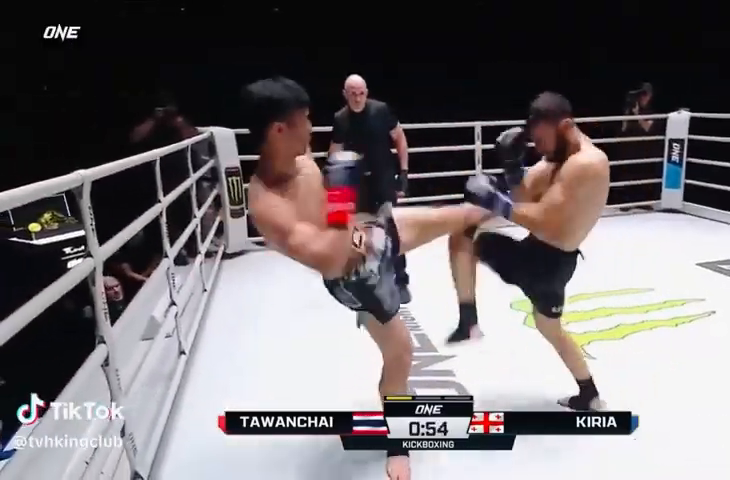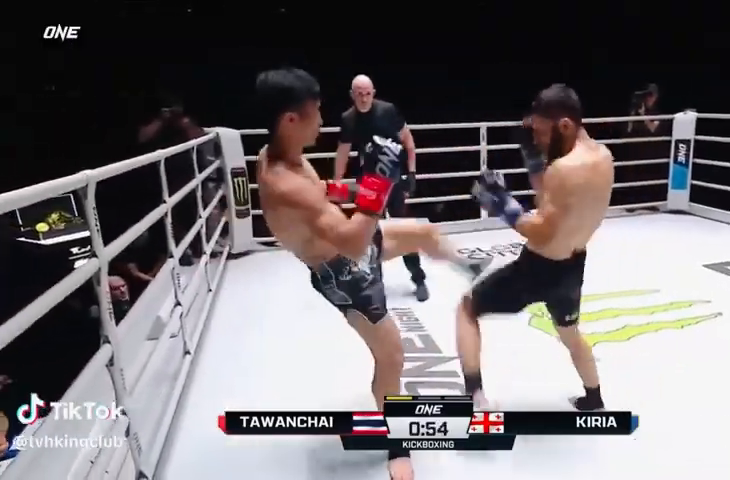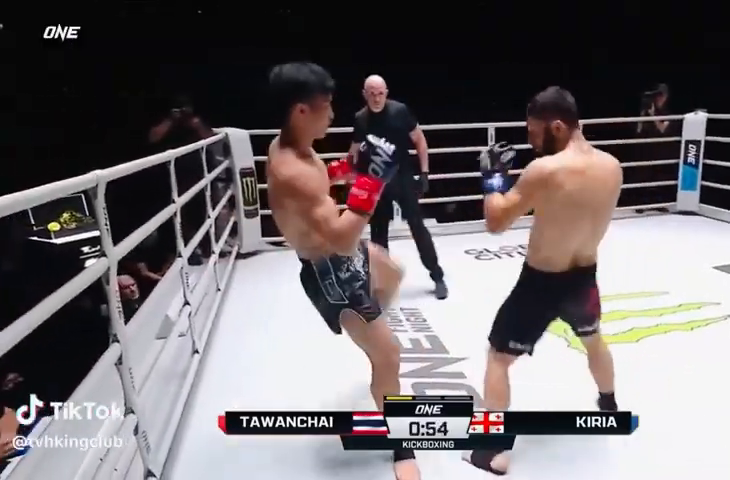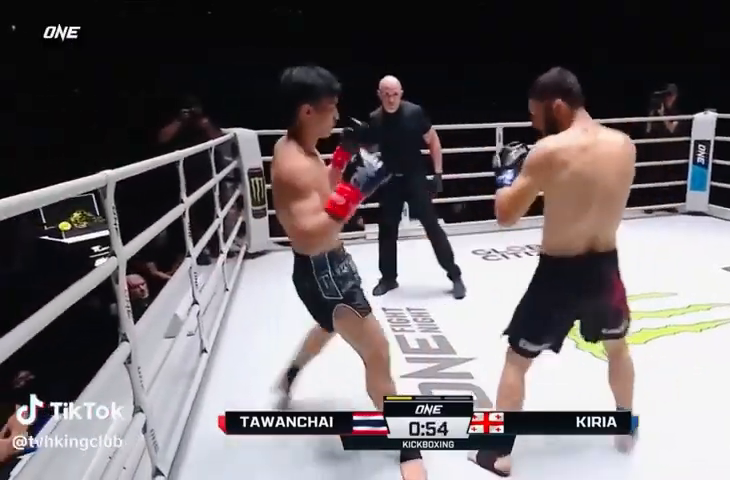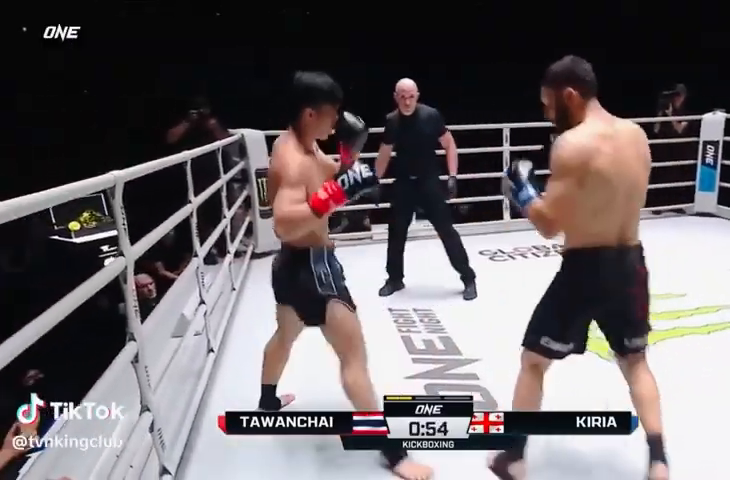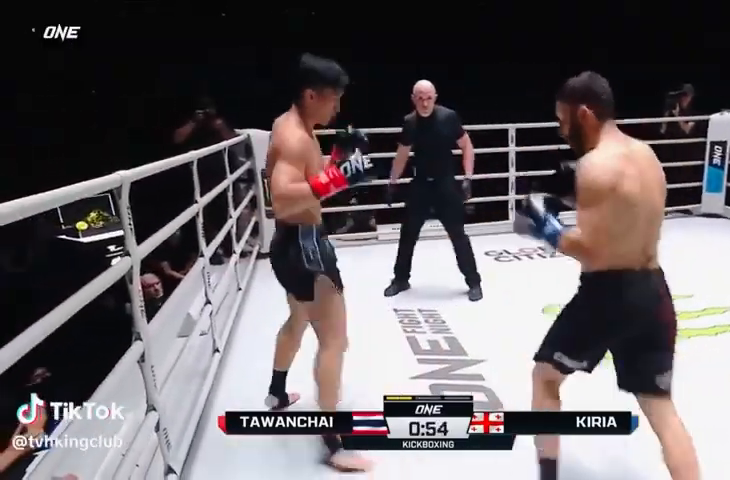
dt=0.1s
person 1, frame 1
left shoulder: (299, 162)
right shoulder: (267, 203)
right elbow: (332, 261)
right wrist: (343, 196)
left hip: (371, 235)
right hip: (354, 278)
left knee: (461, 216)
right knee: (398, 359)
left ankle: (483, 211)
right ankle: (395, 444)
person 1, frame 2
left shoulder: (289, 155)
right shoulder: (282, 184)
right elbow: (352, 244)
left wrist: (339, 190)
right wrist: (377, 182)
left hip: (363, 238)
right hip: (341, 273)
left knee: (423, 232)
right knee: (391, 358)
left ankle: (451, 257)
right ankle: (397, 446)
person 1, frame 3
left shoulder: (291, 149)
right shoulder: (295, 171)
right elbow: (342, 239)
left wrist: (345, 167)
right wrist: (370, 180)
left hip: (344, 257)
right hip: (331, 273)
left knee: (392, 272)
right knee: (388, 356)
left ankle: (372, 317)
person 1, frame 4
left shoulder: (297, 147)
right shoulder: (294, 165)
left elbow: (322, 184)
right elbow: (312, 236)
left wrist: (346, 153)
right wrist: (351, 189)
left hip: (330, 259)
right hip: (322, 271)
left knee: (329, 329)
right knee: (379, 354)
left ankle: (289, 378)
person 1, frame 5
left shoulder: (293, 145)
right shoulder: (293, 161)
left elbow: (326, 174)
right elbow: (288, 223)
left wrist: (345, 144)
right wrist: (332, 190)
left hip: (292, 263)
right hip: (308, 266)
left knee: (287, 333)
right knee: (353, 358)
left ankle: (267, 402)
person 1, frame 6
left shoulder: (295, 127)
right shoulder: (293, 137)
left elbow: (306, 171)
right elbow: (284, 199)
left wrist: (340, 153)
right wrist: (336, 177)
left hip: (299, 239)
right hip: (301, 243)
left knee: (297, 322)
right knee: (333, 339)
left ankle: (277, 393)
right ankle: (333, 444)
person 2, frame 1
left shoulder: (582, 164)
right shoulder: (583, 157)
left elbow: (543, 221)
right elbow: (522, 189)
left wrist: (493, 200)
right wrist: (512, 160)
left hip: (538, 257)
right hip: (562, 260)
left knee: (461, 235)
right knee: (550, 325)
left ankle: (468, 321)
right ankle: (588, 395)
person 2, frame 2
left shoulder: (567, 169)
right shoulder: (601, 157)
left elbow: (541, 234)
left wrist: (503, 203)
right wrist: (535, 159)
left hip: (538, 270)
right hip: (571, 268)
left knee: (467, 310)
right knee: (569, 332)
left ankle: (474, 395)
right ankle: (593, 400)
person 2, frame 3
left shoulder: (544, 170)
right shoulder: (611, 166)
left elbow: (496, 221)
left wrist: (493, 176)
left hip: (541, 283)
right hip: (583, 277)
left knee: (498, 357)
right knee: (593, 338)
left ankle: (496, 448)
right ankle: (609, 409)
person 2, frame 4
left shoulder: (549, 150)
right shoulder: (623, 146)
left elbow: (506, 214)
left wrist: (505, 172)
left hip: (559, 274)
right hip: (605, 268)
left knee: (517, 360)
right knee: (617, 346)
person 2, frame 5
left shoulder: (572, 144)
right shoulder: (636, 135)
left elbow: (548, 223)
left wrist: (521, 187)
left hip: (585, 270)
right hip: (629, 265)
left knee: (533, 362)
right knee: (635, 364)
person 2, frame 6
left shoulder: (596, 165)
right shoulder: (645, 156)
left elbow: (588, 249)
left wrist: (543, 225)
left hip: (607, 294)
right hip: (651, 291)
left knee: (546, 378)
right knee: (661, 407)
person 3, frame 1
left shoulder: (380, 110)
right shoulder: (340, 119)
left elbow: (400, 137)
right elbow: (335, 152)
left wrist: (403, 171)
left hip: (384, 176)
right hip: (360, 179)
left ankle: (401, 281)
person 3, frame 2
left shoulder: (388, 111)
right shoulder: (348, 119)
left elbow: (407, 139)
right elbow: (342, 154)
left wrist: (411, 172)
right wrist: (337, 183)
left ankle: (418, 278)
person 3, frame 3
left shoulder: (400, 110)
right shoulder: (360, 118)
left elbow: (419, 139)
right elbow: (355, 150)
left wrist: (424, 172)
left hip: (403, 176)
left knee: (417, 225)
right knee: (378, 229)
left ankle: (437, 276)
person 3, frame 4
left shoulder: (415, 112)
right shoulder: (375, 119)
left elbow: (433, 142)
left wrist: (438, 173)
left hip: (415, 178)
right hip: (390, 179)
left knee: (432, 226)
right knee: (387, 230)
left ankle: (454, 275)
right ankle: (388, 277)
person 3, frame 5
left shoulder: (431, 116)
right shoulder: (392, 121)
left elbow: (449, 146)
right elbow: (384, 153)
left wrist: (452, 177)
left hip: (430, 182)
right hip: (403, 182)
left knee: (446, 230)
right knee: (396, 231)
left ankle: (468, 279)
right ankle: (395, 278)
person 3, frame 6
left shoulder: (448, 117)
right shoulder: (410, 122)
left elbow: (467, 147)
right elbow: (402, 154)
left wrist: (467, 178)
right wrist: (392, 183)
left hip: (445, 183)
right hip: (420, 183)
left knee: (457, 233)
right knee: (408, 231)
left ankle: (473, 281)
right ankle: (401, 279)
person 4, frame 1
left shoulder: (181, 122)
right shoulder: (149, 125)
right elbow: (135, 138)
left wrist: (181, 126)
right wrist: (153, 121)
left hip: (182, 176)
right hip: (158, 180)
left knee: (185, 211)
right knee: (168, 214)
left ankle: (189, 245)
person 4, frame 2
left shoulder: (187, 123)
right shoulder: (155, 125)
right elbow: (142, 138)
left wrist: (187, 127)
right wrist: (160, 121)
left hip: (188, 176)
right hip: (164, 179)
left knee: (191, 211)
right knee: (173, 214)
left ankle: (195, 246)
person 4, frame 3
left shoulder: (197, 123)
right shoulder: (166, 125)
right elbow: (153, 138)
left wrist: (198, 127)
right wrist: (170, 121)
left hip: (198, 177)
right hip: (175, 181)
left knee: (200, 211)
right knee: (183, 214)
left ankle: (205, 245)
person 4, frame 4
left shoulder: (206, 124)
right shoulder: (176, 125)
right elbow: (162, 139)
left wrist: (207, 127)
right wrist: (180, 122)
left hip: (207, 177)
right hip: (184, 180)
left knee: (209, 211)
right knee: (191, 213)
left ankle: (213, 245)
person 4, frame 5
left shoulder: (214, 124)
right shoulder: (184, 126)
right elbow: (171, 139)
left wrist: (214, 128)
right wrist: (188, 122)
left hip: (214, 177)
right hip: (192, 179)
left knee: (217, 212)
right knee: (199, 213)
left ankle: (221, 245)
person 4, frame 6
left shoulder: (220, 124)
right shoulder: (190, 125)
right elbow: (177, 139)
left wrist: (221, 128)
right wrist: (194, 122)
left hip: (221, 177)
right hip: (198, 179)
left knee: (223, 212)
right knee: (205, 213)
left ankle: (227, 245)
